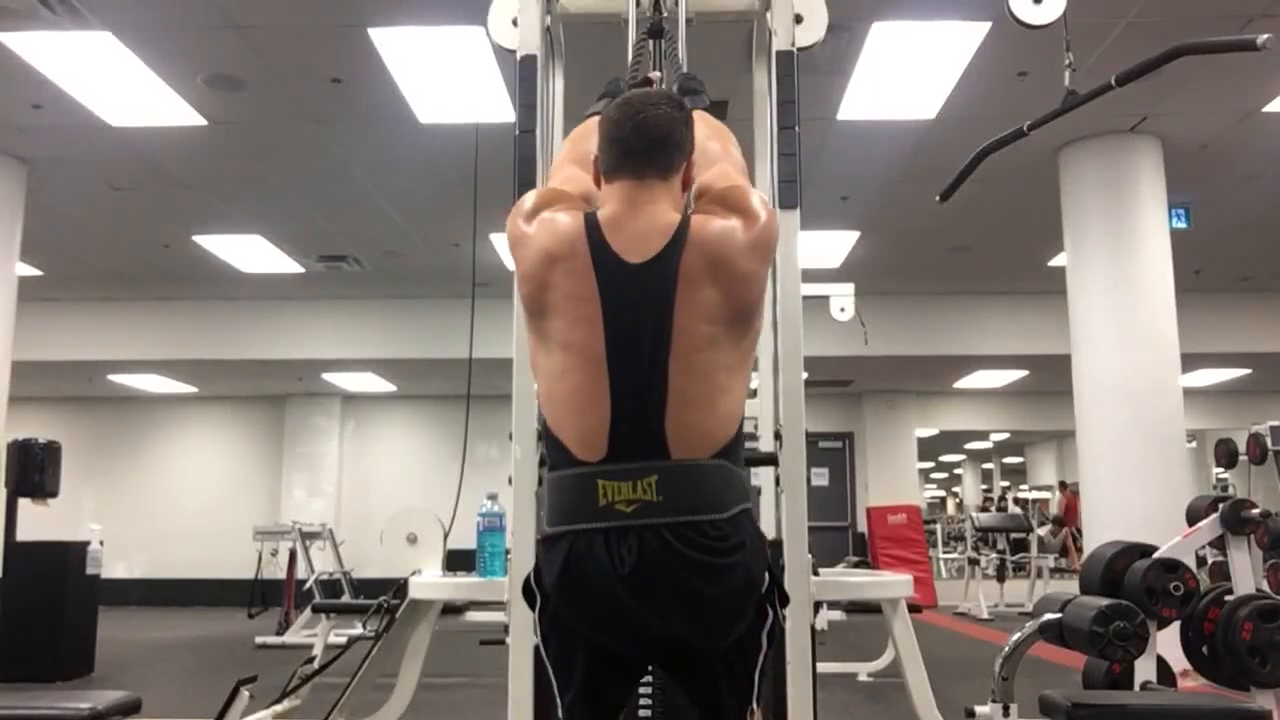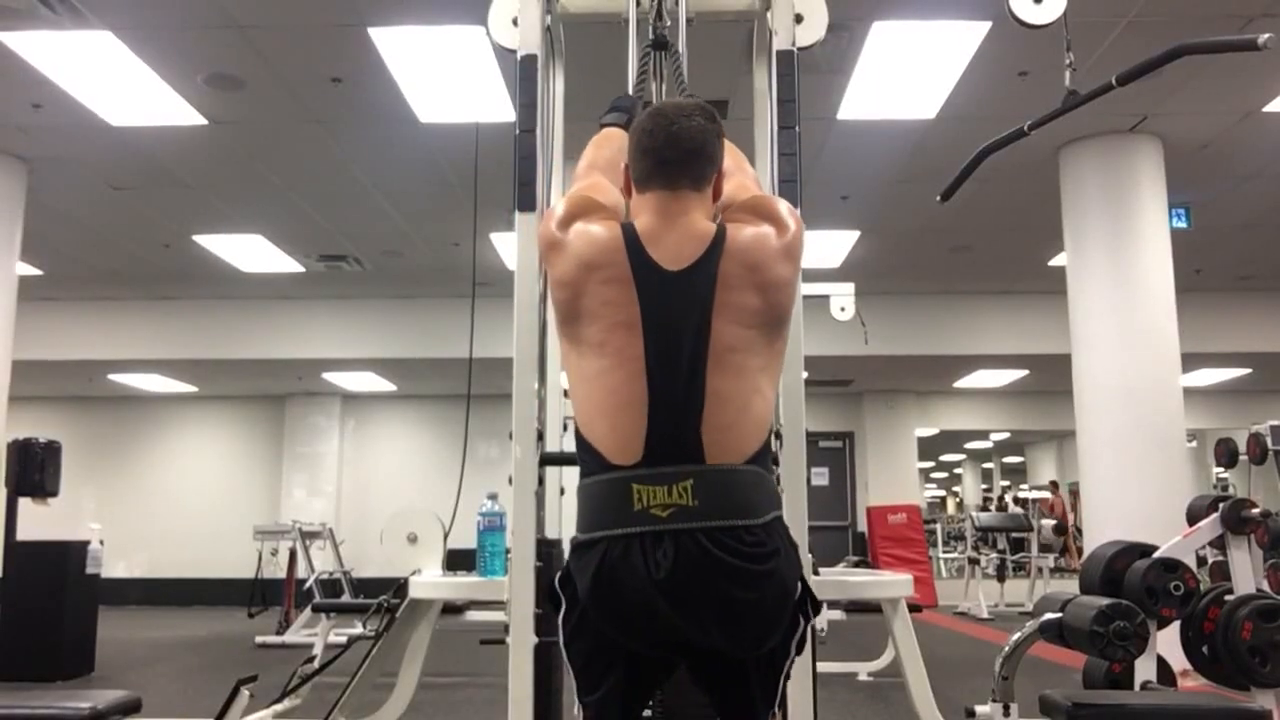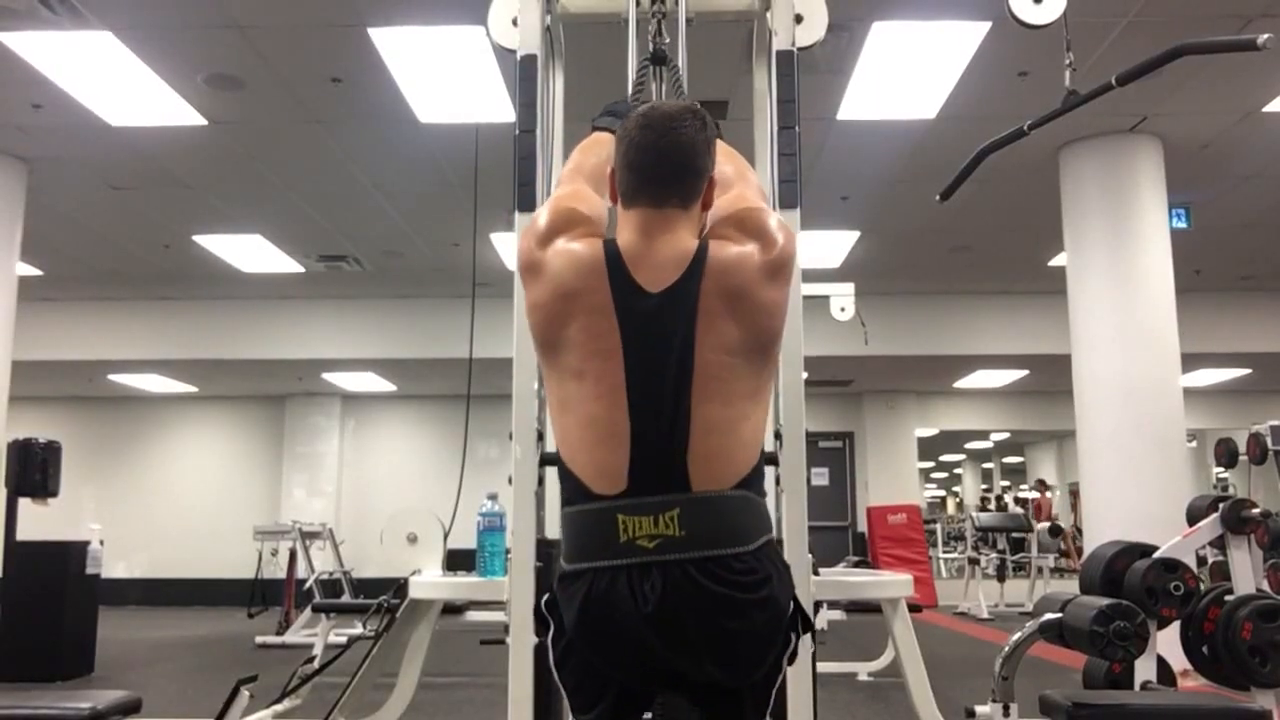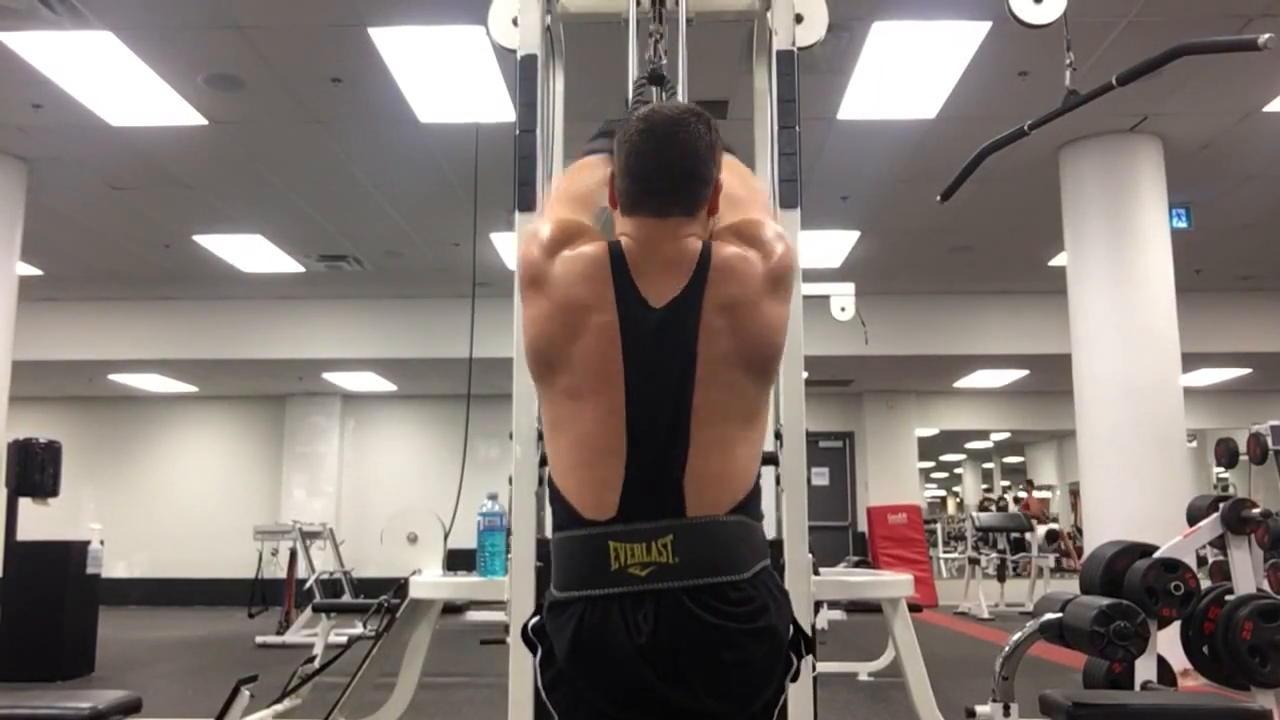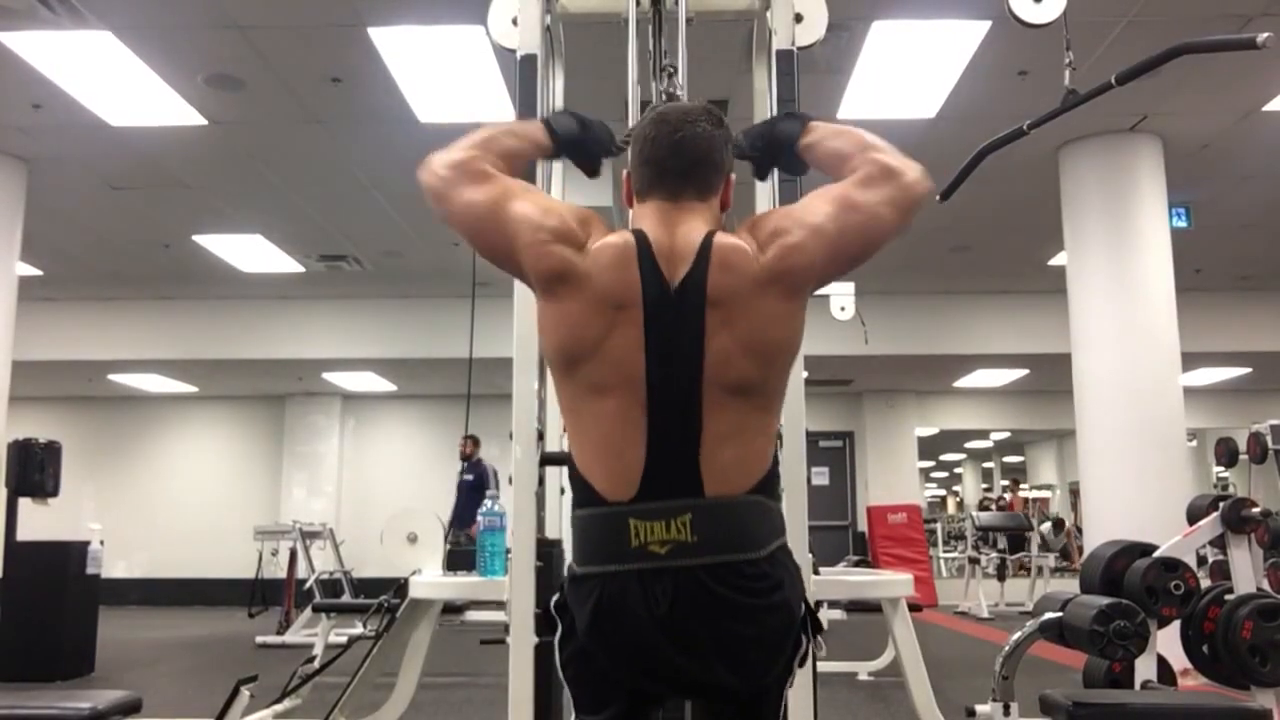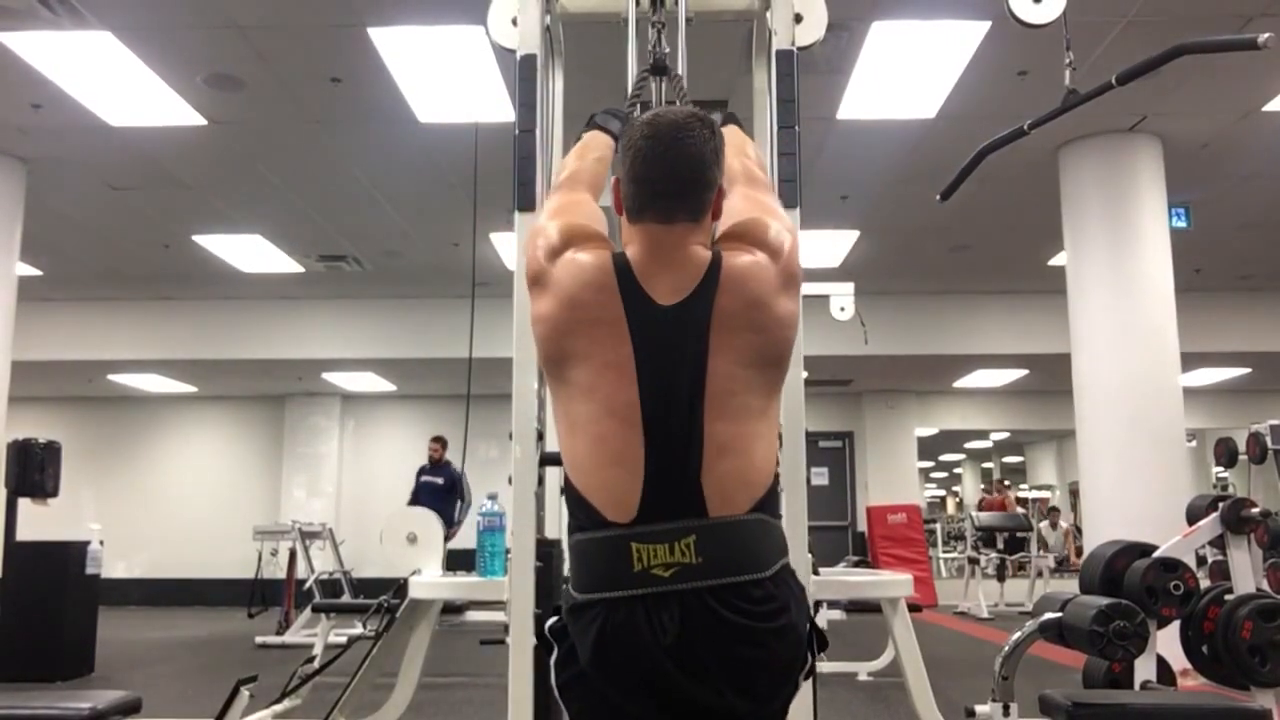
dt=0.5s
person 1, frame 1
left shoulder: (541, 234)
right shoulder: (740, 234)
left elbow: (570, 165)
right elbow: (723, 161)
left wrist: (605, 109)
right wrist: (695, 105)
left hip: (584, 555)
right hip: (711, 551)
person 1, frame 2
left shoulder: (575, 242)
right shoulder: (769, 242)
left elbow: (593, 172)
right elbow: (739, 174)
left wrist: (617, 120)
right wrist: (703, 129)
left hip: (615, 563)
right hip: (743, 559)
person 1, frame 3
left shoulder: (554, 260)
right shoulder: (757, 258)
left elbow: (577, 180)
right elbow: (738, 183)
left wrist: (608, 126)
right wrist: (699, 132)
left hip: (602, 593)
right hip: (733, 587)
person 1, frame 4
left shoulder: (555, 271)
right shoulder: (758, 271)
left elbow: (568, 200)
right elbow: (745, 196)
left wrist: (601, 150)
right wrist: (706, 148)
left hip: (593, 622)
right hip: (733, 617)
person 1, frame 5
left shoulder: (568, 260)
right shoulder: (775, 262)
left elbow: (446, 174)
right elbow: (901, 180)
left wrist: (554, 132)
right wrist: (795, 132)
left hip: (613, 600)
right hip: (747, 593)
person 1, frame 6
left shoulder: (563, 277)
right shoulder: (764, 272)
left elbow: (571, 186)
right elbow: (750, 182)
left wrist: (603, 130)
right wrist: (726, 125)
left hip: (612, 625)
right hip: (749, 616)
